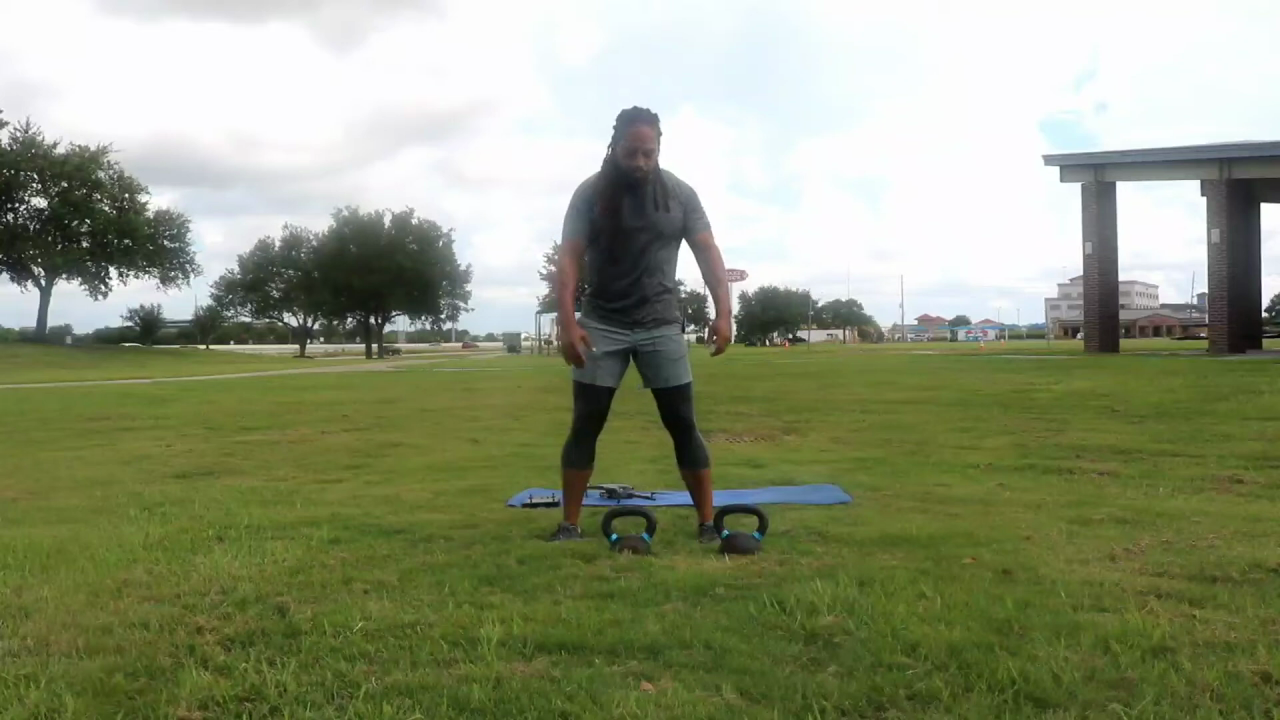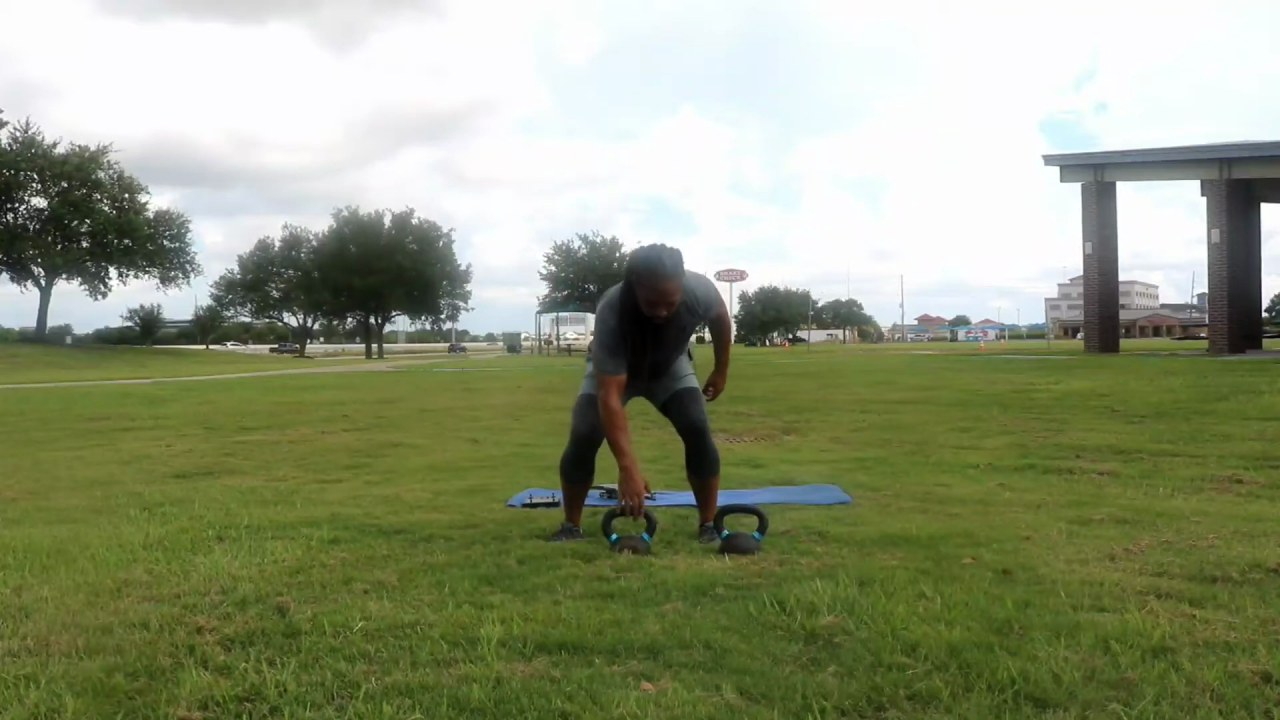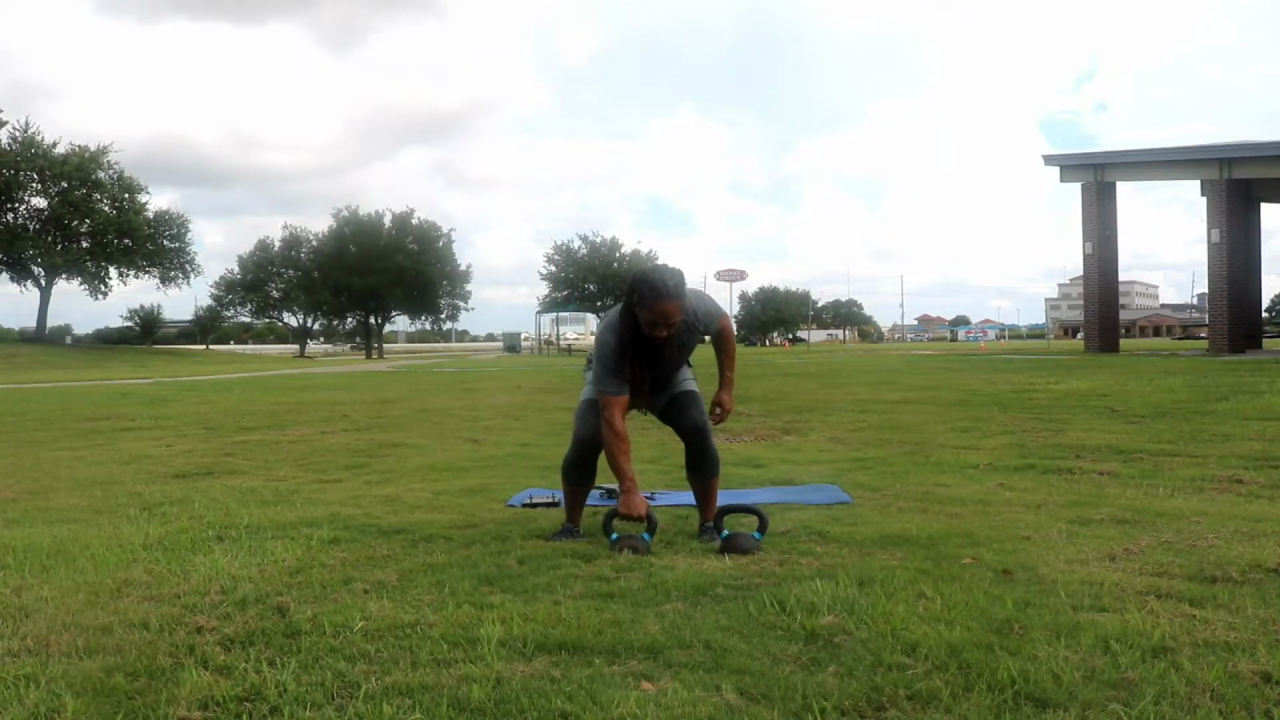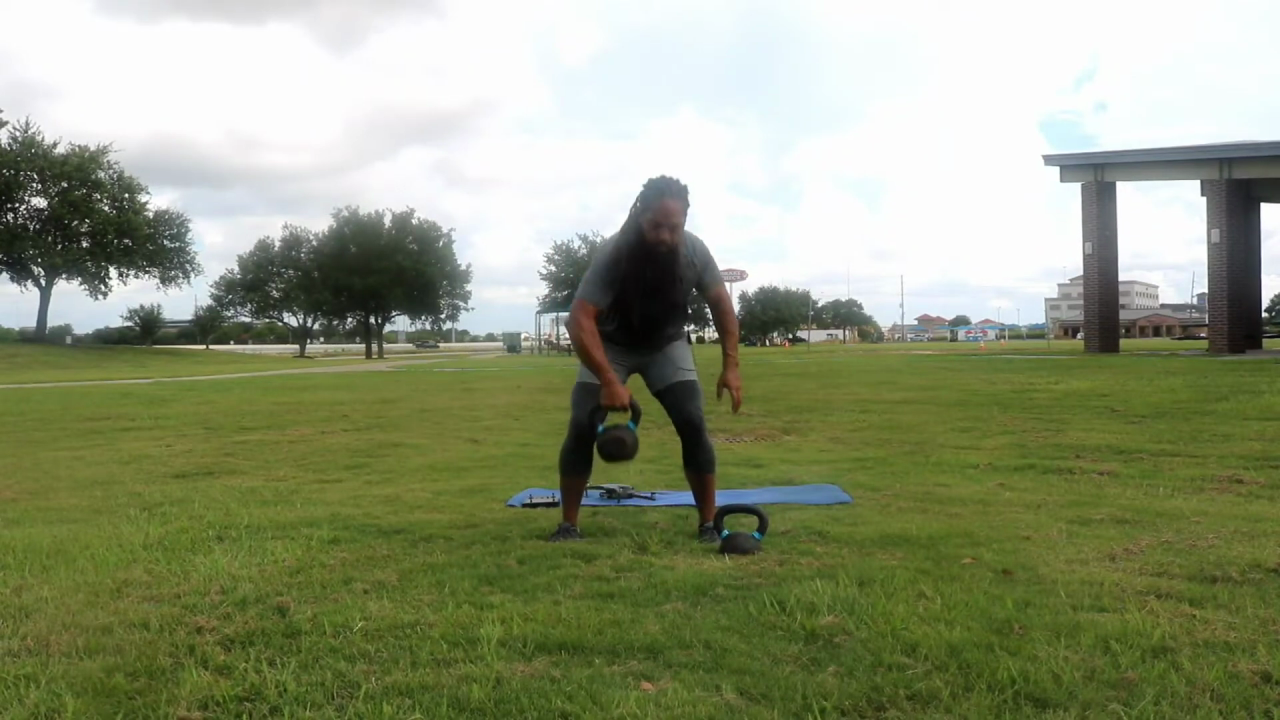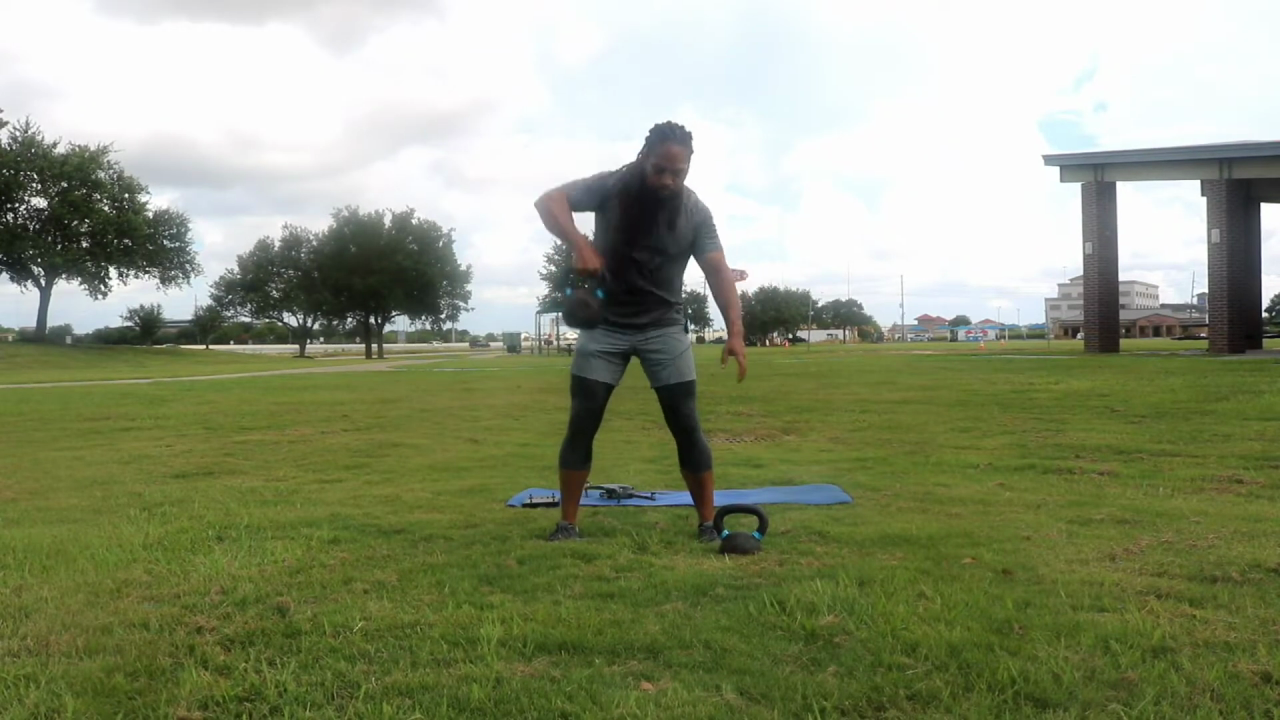
dt=0.7s
person 1, frame 1
left shoulder: (680, 193)
right shoulder: (590, 193)
left elbow: (707, 253)
right elbow: (569, 259)
left wrist: (722, 313)
right wrist: (567, 322)
left hip: (660, 325)
right hip: (602, 325)
left knee: (682, 425)
right knee: (586, 425)
left ankle: (707, 523)
right ankle: (569, 525)
person 1, frame 2
left shoulder: (699, 290)
right shoulder: (611, 311)
left elbow: (720, 318)
right elbow: (609, 398)
left wrist: (721, 371)
right wrist: (628, 468)
left hip: (670, 365)
right hip: (613, 371)
left knee: (697, 429)
right knee: (584, 435)
left ankle: (709, 524)
right ankle: (571, 526)
person 1, frame 3
left shoulder: (698, 306)
right shoulder: (611, 334)
left elbow: (724, 328)
right elbow: (612, 420)
left wrist: (726, 387)
right wrist: (628, 490)
left hip: (671, 376)
right hip: (611, 379)
left knee: (699, 430)
right knee: (585, 438)
left ankle: (708, 524)
right ankle: (571, 526)
person 1, frame 4
left shoulder: (694, 251)
right shoulder: (613, 254)
left elbow: (720, 304)
right elbow: (580, 320)
left wrist: (731, 365)
right wrist: (610, 381)
left hip: (667, 345)
right hip: (613, 345)
left knee: (693, 424)
right knee: (582, 426)
left ankle: (708, 525)
right ankle: (568, 525)
person 1, frame 5
left shoulder: (695, 210)
right shoulder: (615, 186)
left elbow: (718, 271)
right elbow: (548, 202)
left wrist: (735, 332)
right wrist: (579, 243)
left hip: (664, 328)
right hip: (606, 325)
left knee: (686, 425)
right knee: (582, 424)
left ankle: (708, 523)
right ankle: (567, 523)
